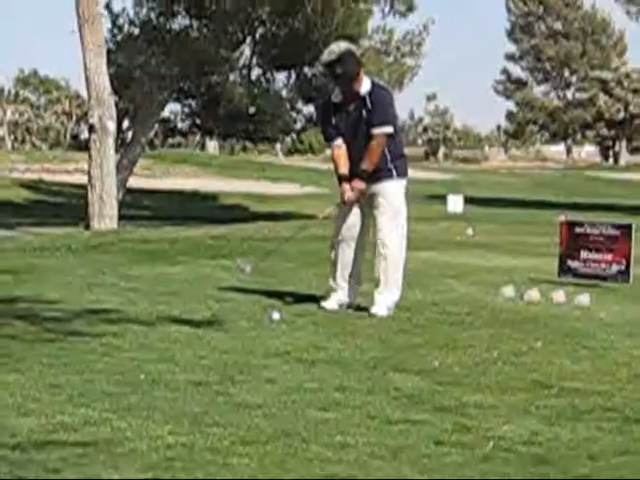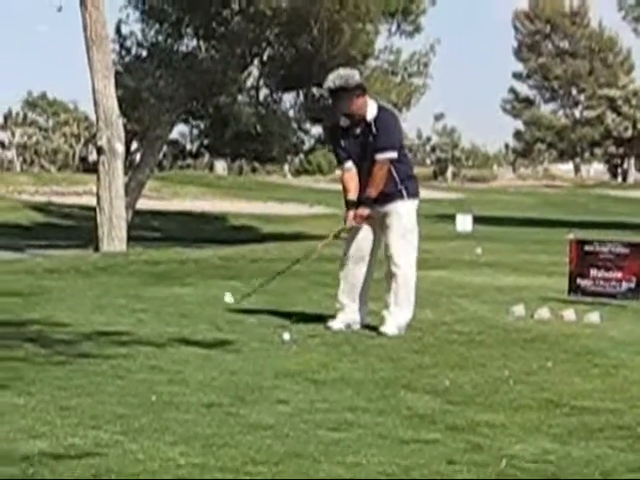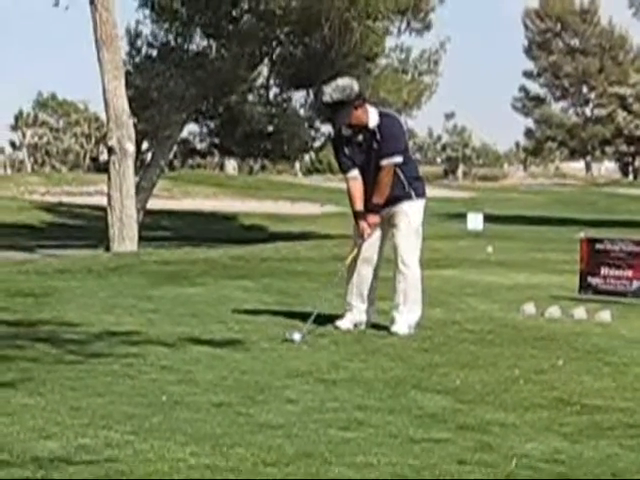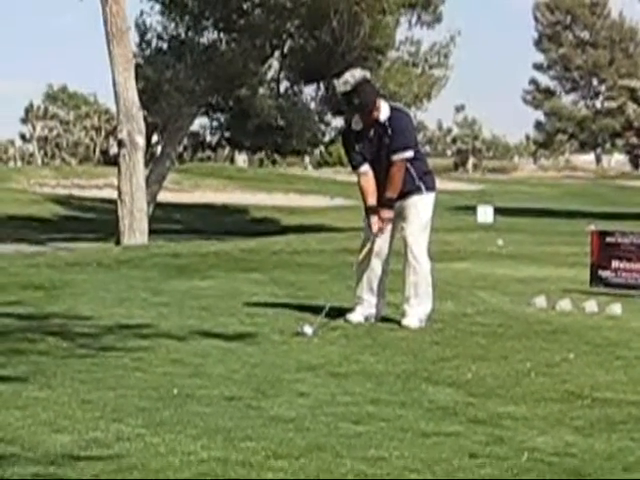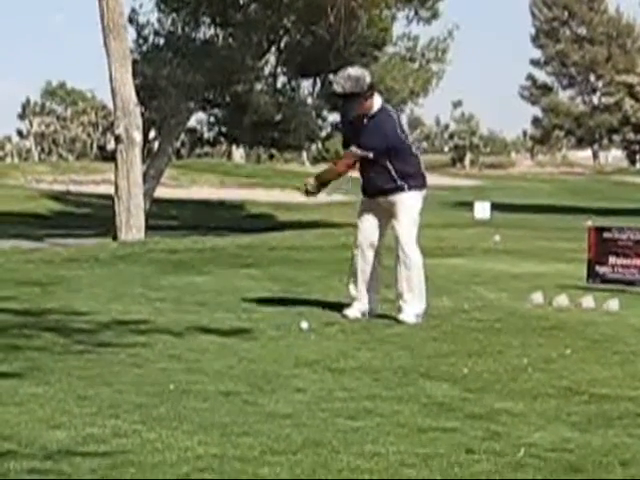
dt=1s
person 1, frame 1
left shoulder: (379, 95)
right shoulder: (329, 106)
left elbow: (379, 140)
right elbow: (337, 145)
left wrist: (362, 176)
right wrist: (344, 180)
left hip: (387, 176)
right hip: (355, 180)
left knee: (388, 238)
right knee: (345, 235)
left ankle: (386, 299)
right ankle: (342, 294)
person 1, frame 2
left shoulder: (385, 118)
right shoulder: (339, 128)
left elbow: (382, 165)
right elbow: (348, 169)
left wrist: (365, 202)
right wrist: (351, 205)
left hip: (398, 197)
right hip: (365, 202)
left knee: (400, 258)
right knee: (354, 256)
left ankle: (397, 318)
right ankle: (351, 313)
person 1, frame 3
left shoulder: (388, 124)
right shoulder: (342, 136)
left elbow: (387, 171)
right elbow: (353, 178)
left wrist: (375, 210)
right wrist: (360, 215)
left hip: (405, 198)
right hip: (371, 204)
left knee: (406, 257)
right knee: (362, 256)
left ankle: (405, 318)
right ankle: (357, 313)
person 1, frame 4
left shoulder: (398, 118)
right shoulder: (350, 132)
left elbow: (398, 165)
right elbow: (364, 173)
left wrist: (388, 205)
right wrist: (372, 210)
left hip: (415, 191)
right hip: (381, 197)
left knee: (415, 248)
right knee: (372, 248)
left ankle: (417, 311)
right ankle: (368, 306)
person 1, frame 5
left shoulder: (382, 121)
right shoulder: (352, 116)
left elbow: (350, 159)
right elbow: (346, 157)
left wrist: (318, 180)
right wrist: (325, 181)
left hip: (405, 189)
right hip: (373, 192)
left knee: (405, 242)
right knee: (365, 242)
left ankle: (412, 307)
right ankle: (363, 301)
